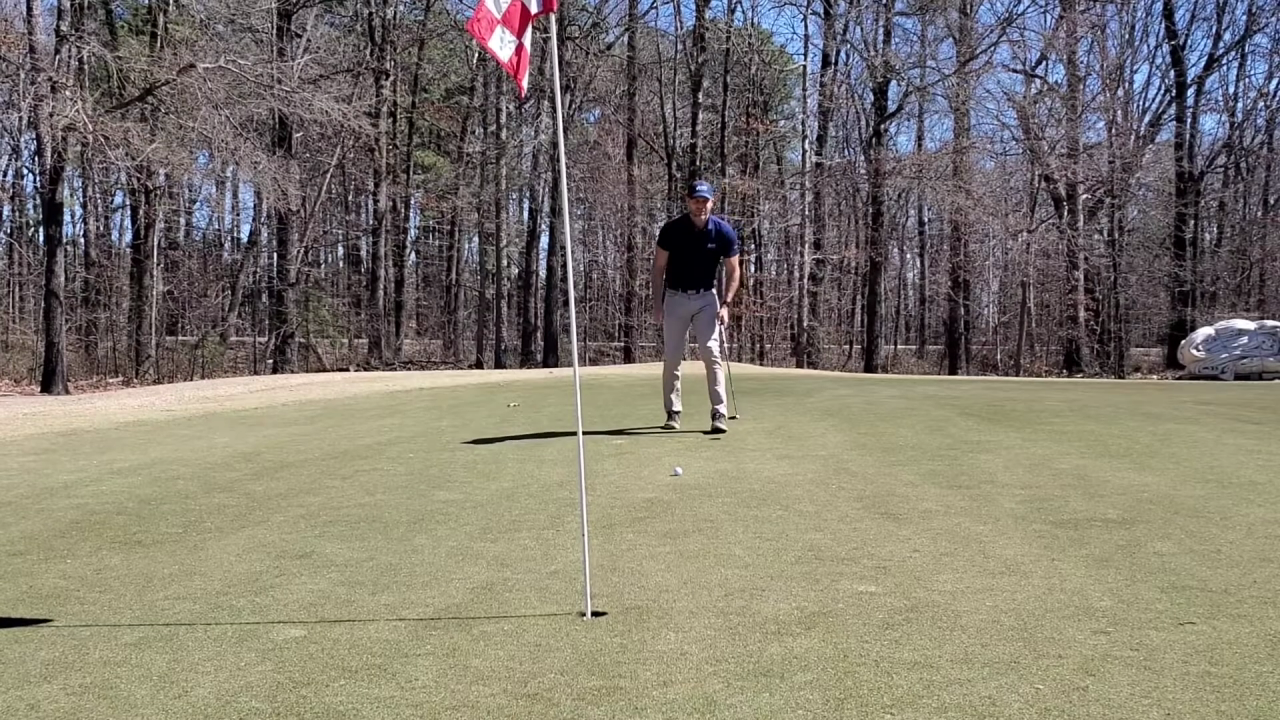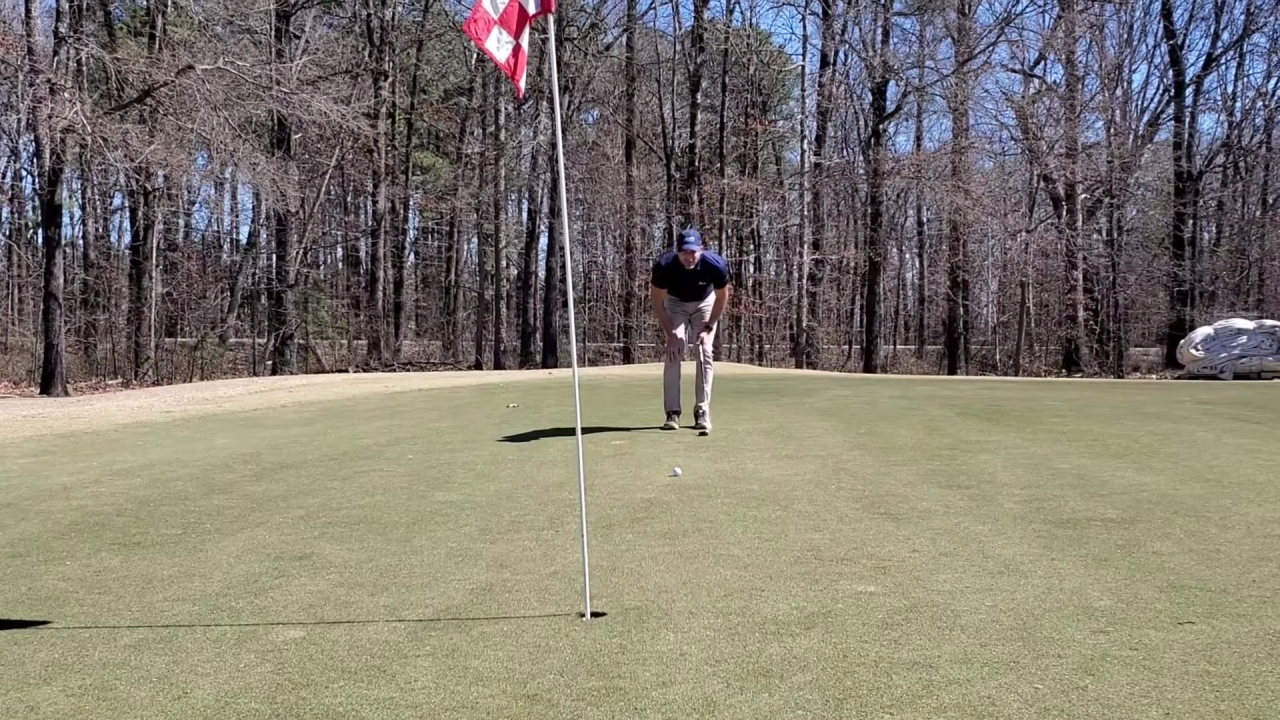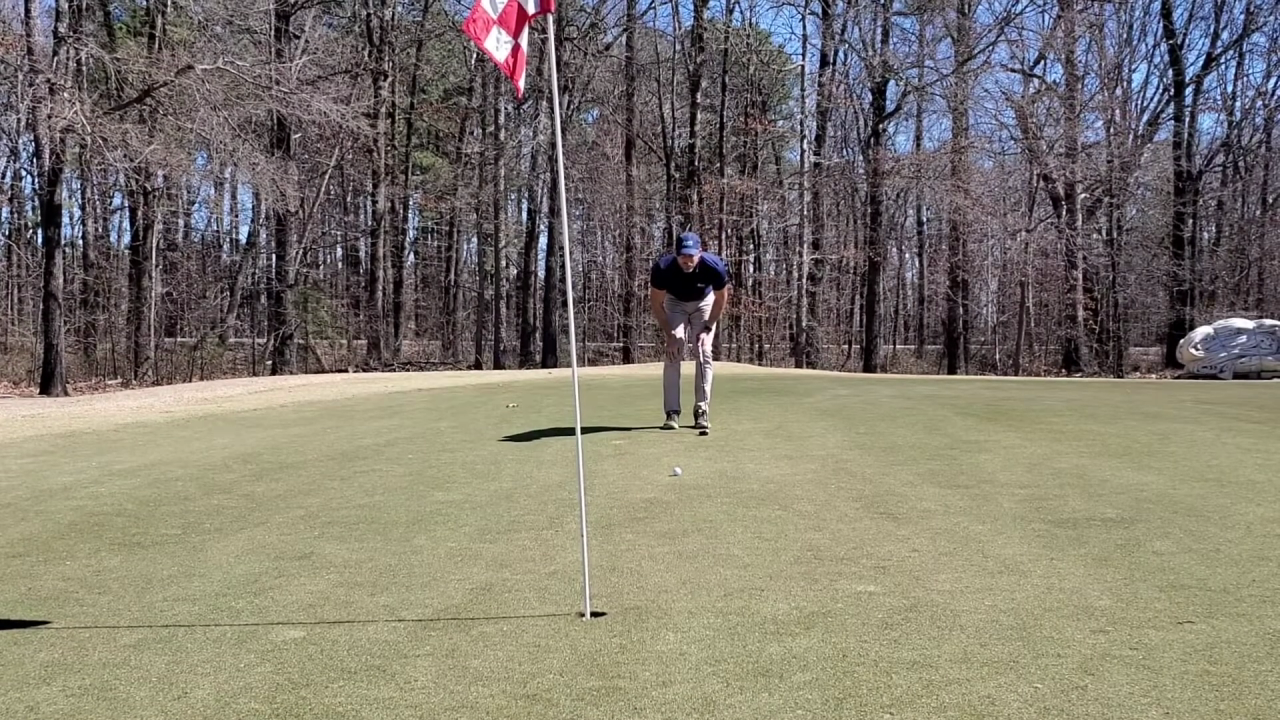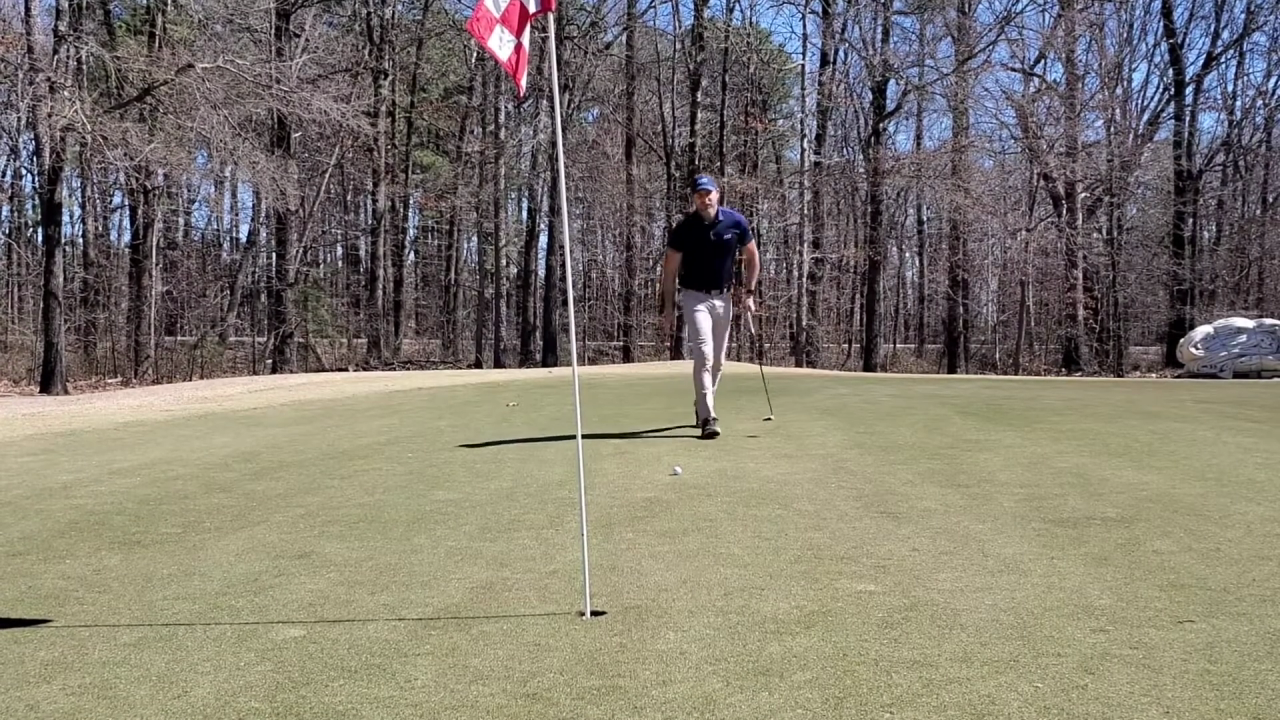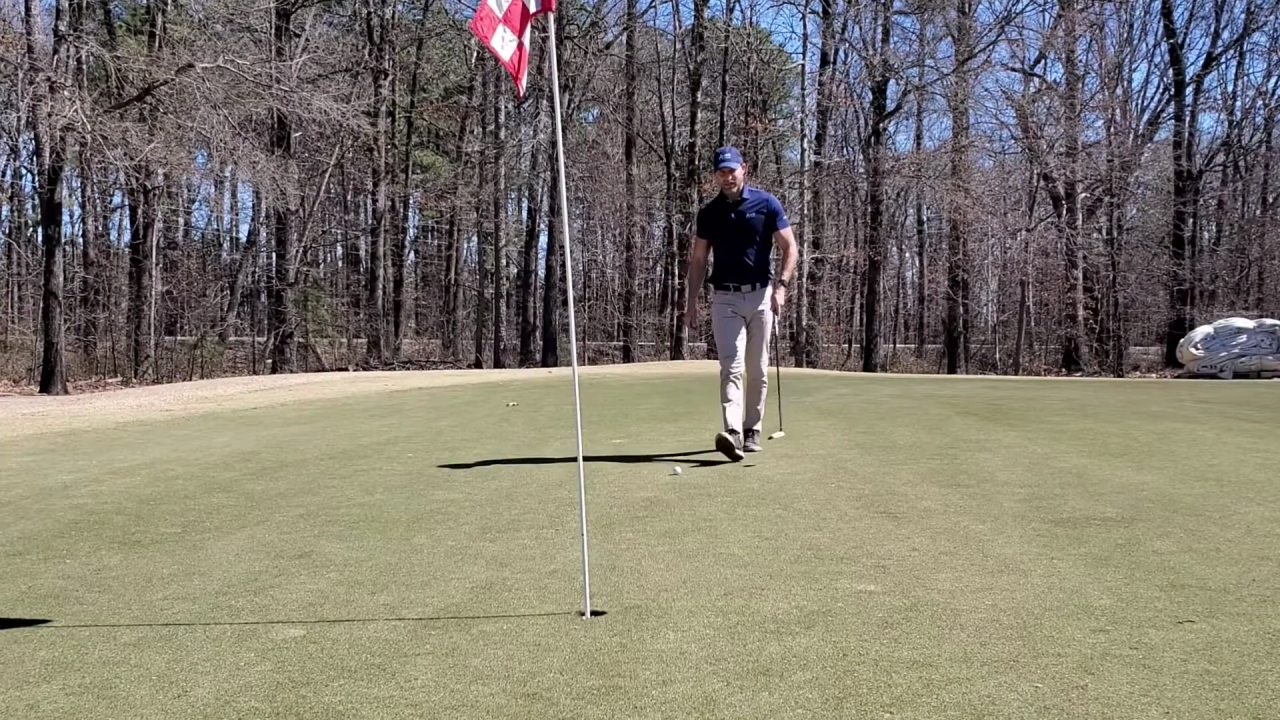
dt=1s
person 1, frame 1
left shoulder: (724, 231)
right shoulder: (671, 229)
left elbow: (733, 271)
right elbow: (658, 267)
left wrist: (726, 304)
right wrist: (657, 303)
left hip: (706, 297)
right hip: (675, 298)
left knee: (712, 353)
right knee: (672, 358)
left ankle: (719, 413)
right ankle: (672, 411)
person 1, frame 2
left shoulder: (715, 265)
right shoulder: (663, 266)
left elbow: (722, 297)
right elbow: (657, 302)
left wrist: (708, 328)
right wrist: (670, 334)
left hip: (705, 302)
right hip: (675, 303)
left knee: (705, 353)
right knee: (673, 352)
left ankle: (702, 411)
right ankle: (672, 412)
person 1, frame 3
left shoulder: (714, 267)
right shoulder: (662, 268)
left elbow: (721, 298)
right elbow: (656, 303)
left wrist: (708, 328)
right wrist: (669, 334)
left hip: (704, 302)
right hip: (675, 303)
left knee: (704, 352)
right knee: (673, 352)
left ankle: (702, 411)
right ankle: (672, 412)
person 1, frame 4
left shoulder: (736, 222)
right shoulder: (683, 229)
left elbow: (752, 257)
right elbow: (670, 271)
left wrist: (749, 293)
right wrist: (667, 310)
left hip: (723, 297)
right hip: (695, 297)
left knee: (717, 360)
right knee: (703, 354)
left ankle: (702, 407)
right ankle: (708, 418)
person 1, frame 5
left shoulder: (767, 203)
right shoulder: (708, 213)
left elbow: (789, 248)
right elbow: (698, 260)
left wrist: (781, 286)
right wrist: (692, 301)
left hip: (760, 296)
right hip: (725, 298)
left knee: (757, 370)
right knee: (730, 368)
left ankle: (752, 429)
right ankle: (732, 434)
